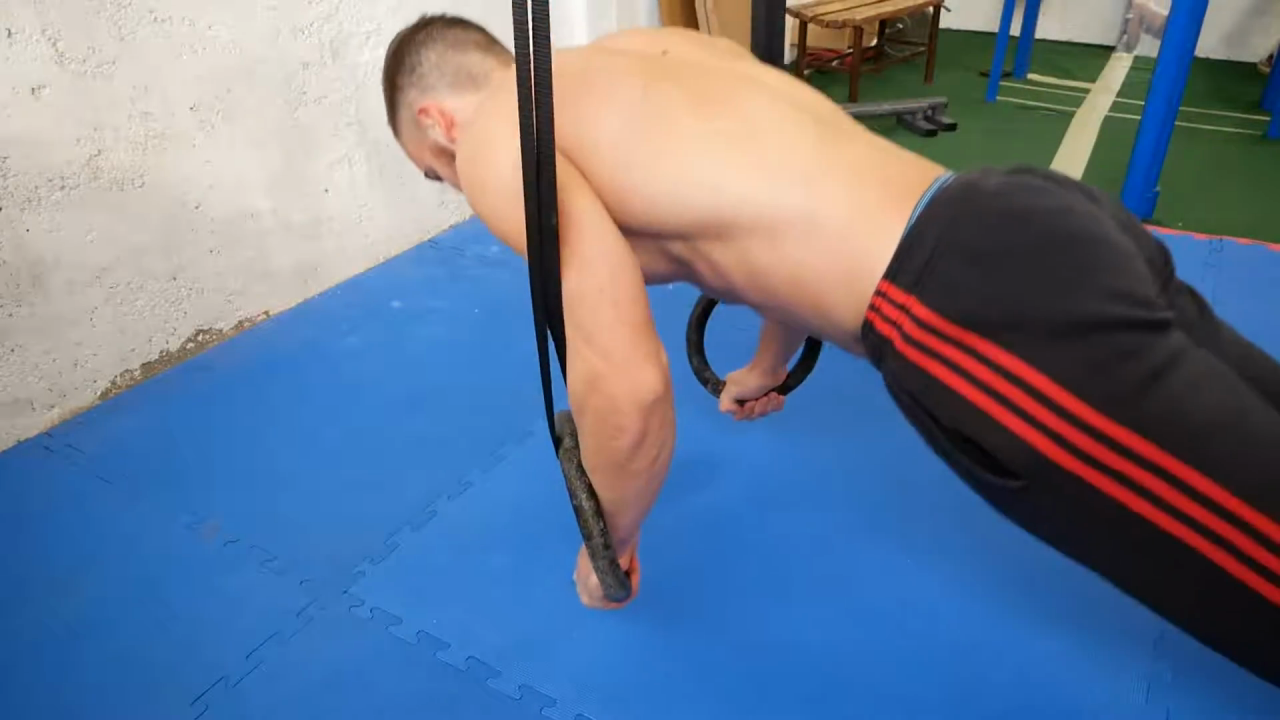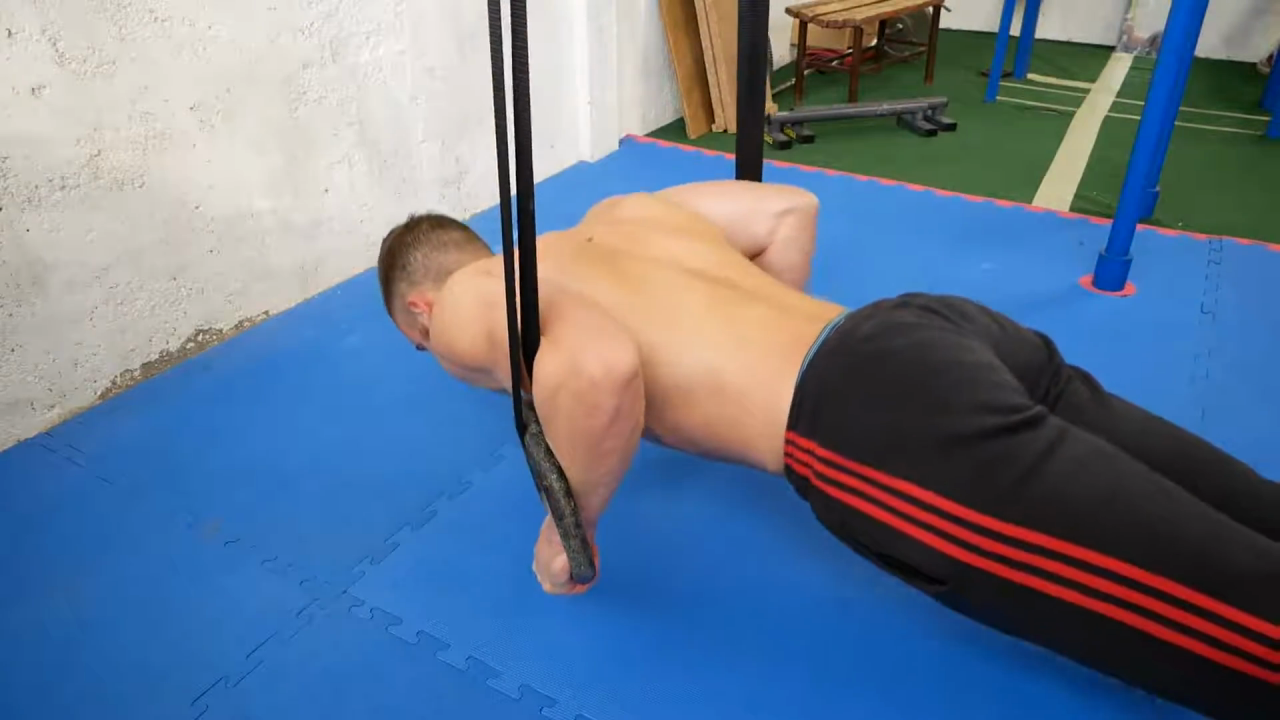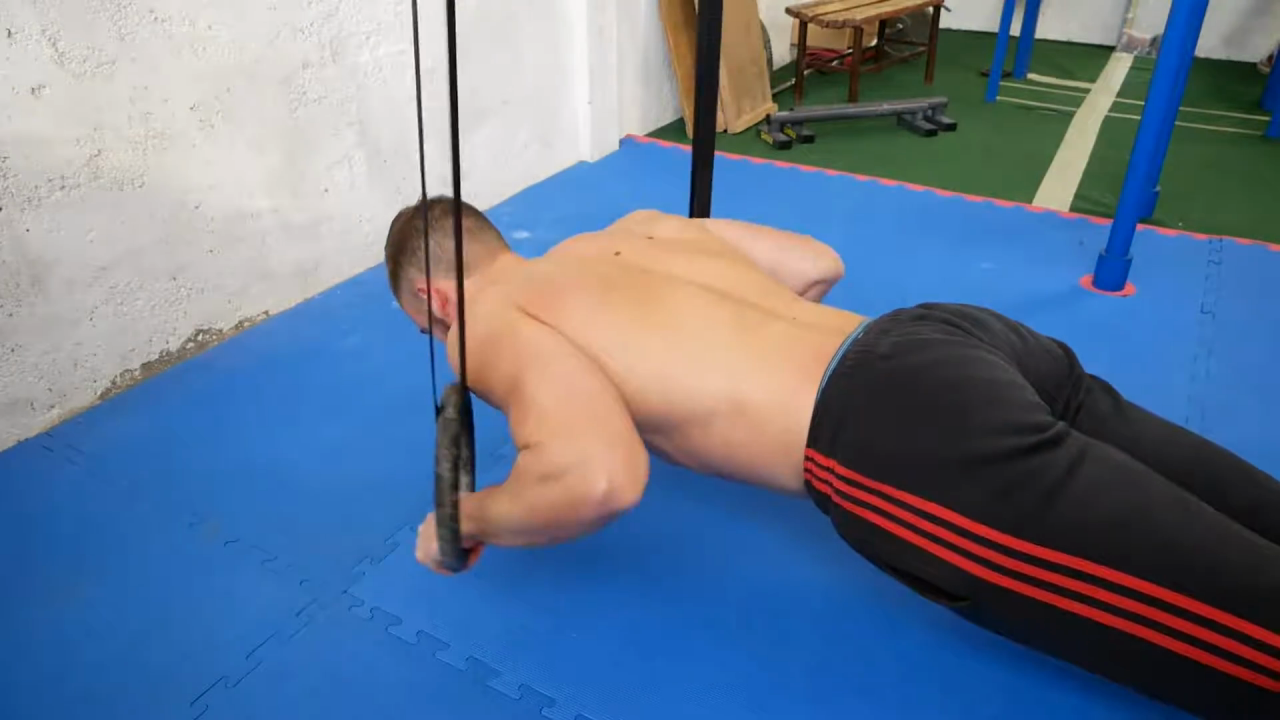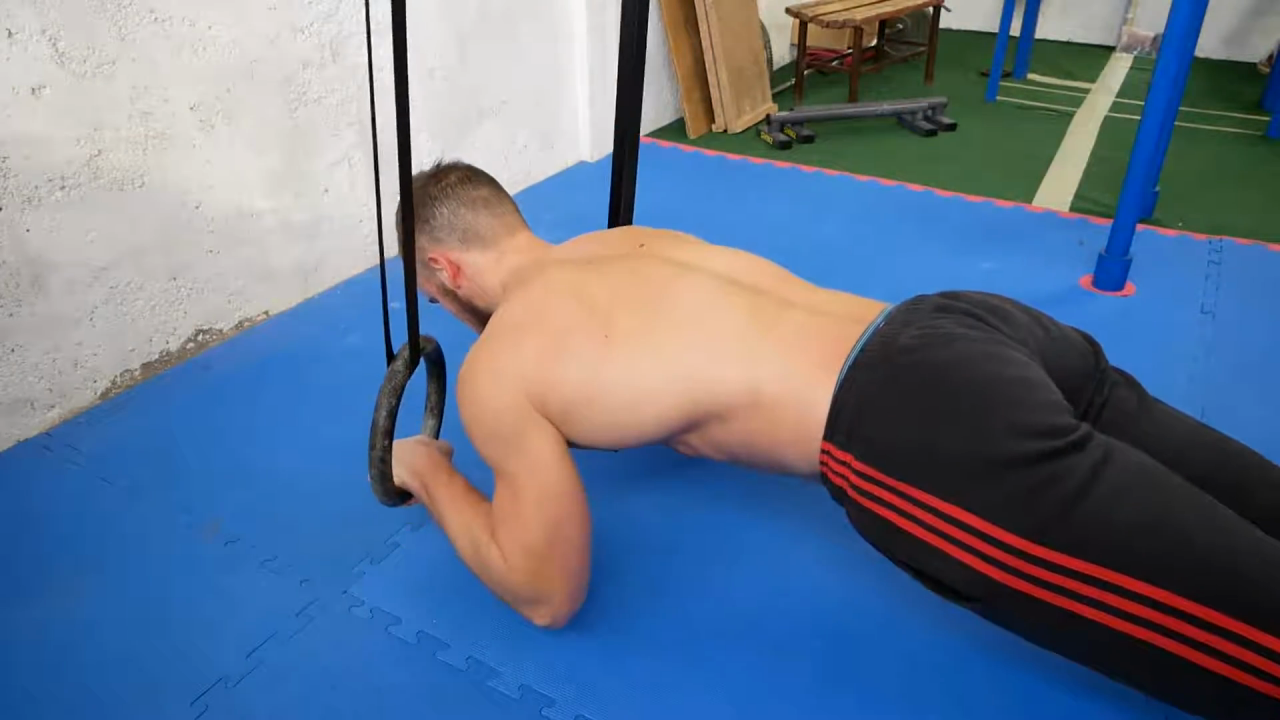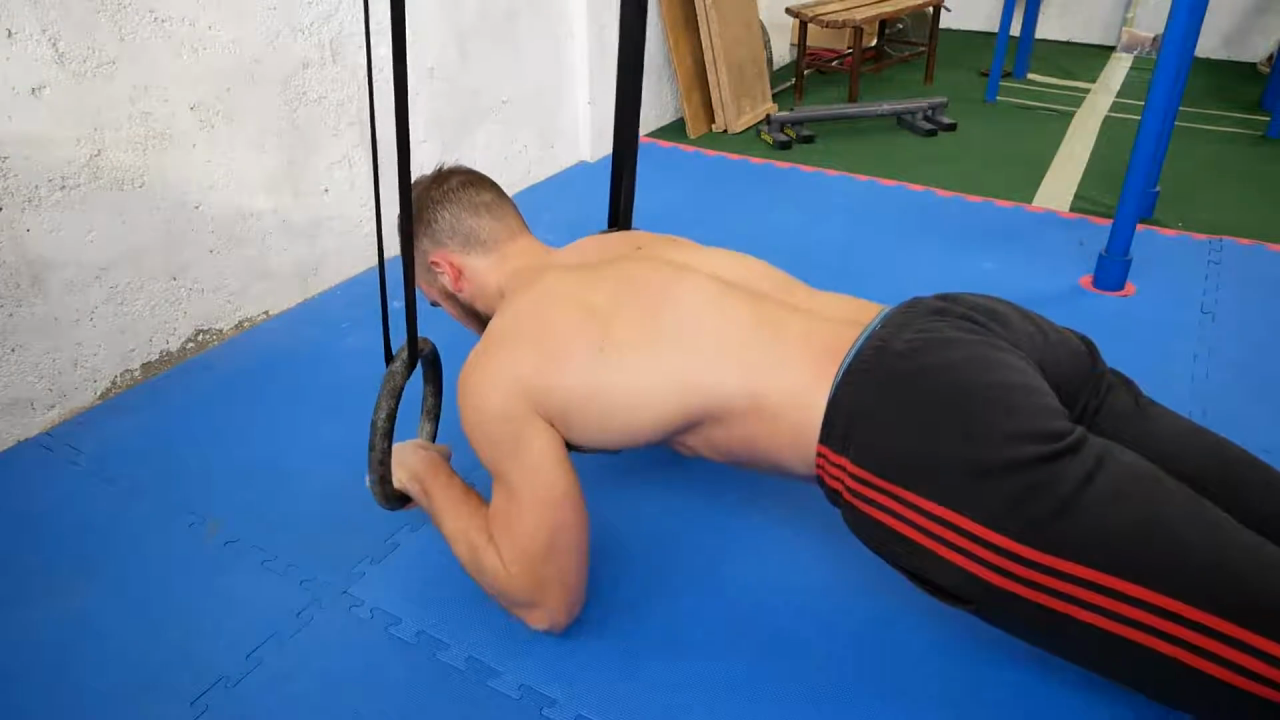
dt=0.7s
person 1, frame 1
left shoulder: (496, 137)
right shoulder: (658, 50)
left elbow: (625, 385)
left wrist: (609, 554)
right wrist: (771, 365)
left hip: (985, 309)
person 1, frame 2
left shoulder: (467, 307)
right shoulder: (614, 215)
left elbow: (600, 368)
right elbow: (792, 211)
left wrist: (566, 531)
left hip: (884, 430)
right hip: (937, 330)
person 1, frame 3
left shoulder: (490, 329)
right shoulder: (628, 231)
left elbow: (606, 476)
left wrist: (474, 518)
left hip: (909, 444)
right hip: (957, 339)
person 1, frame 4
left shoulder: (495, 372)
right shoulder: (616, 241)
left elbow: (549, 593)
left wrist: (429, 474)
left hip: (930, 437)
right hip: (969, 326)
person 1, frame 5
left shoulder: (494, 372)
right shoulder: (612, 247)
left elbow: (546, 599)
left wrist: (424, 480)
left hip: (925, 435)
right hip: (970, 327)
